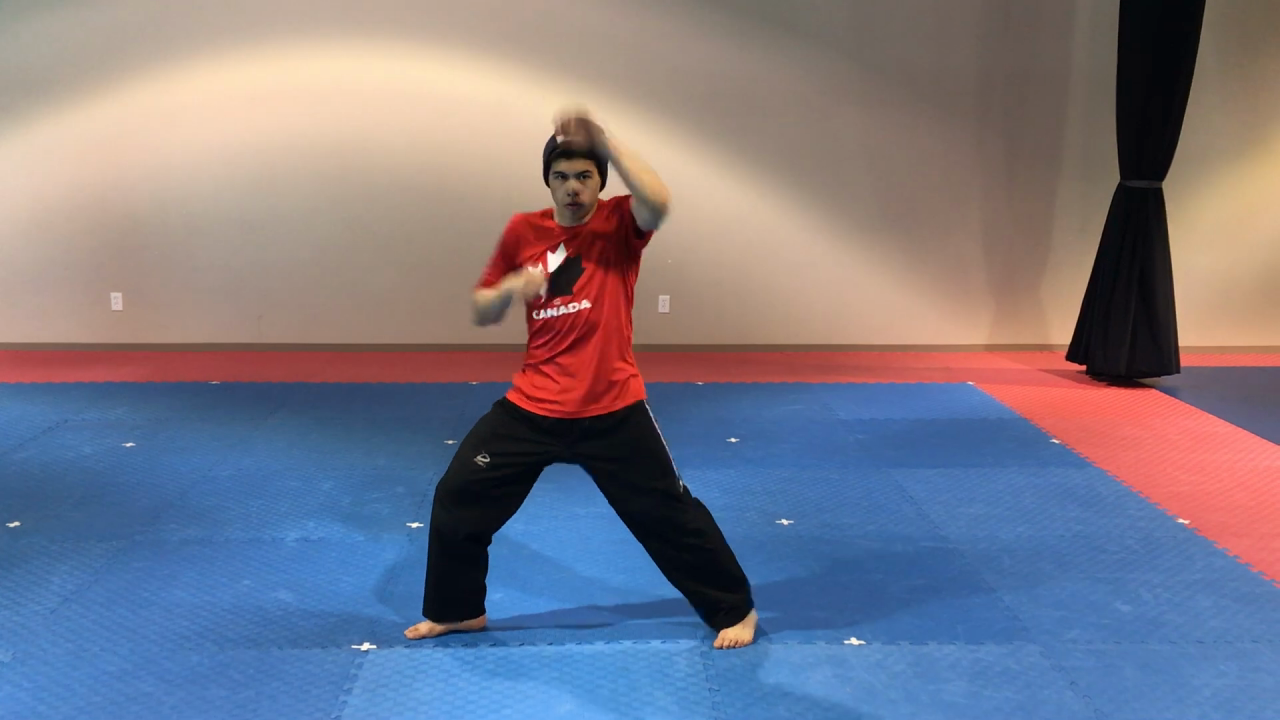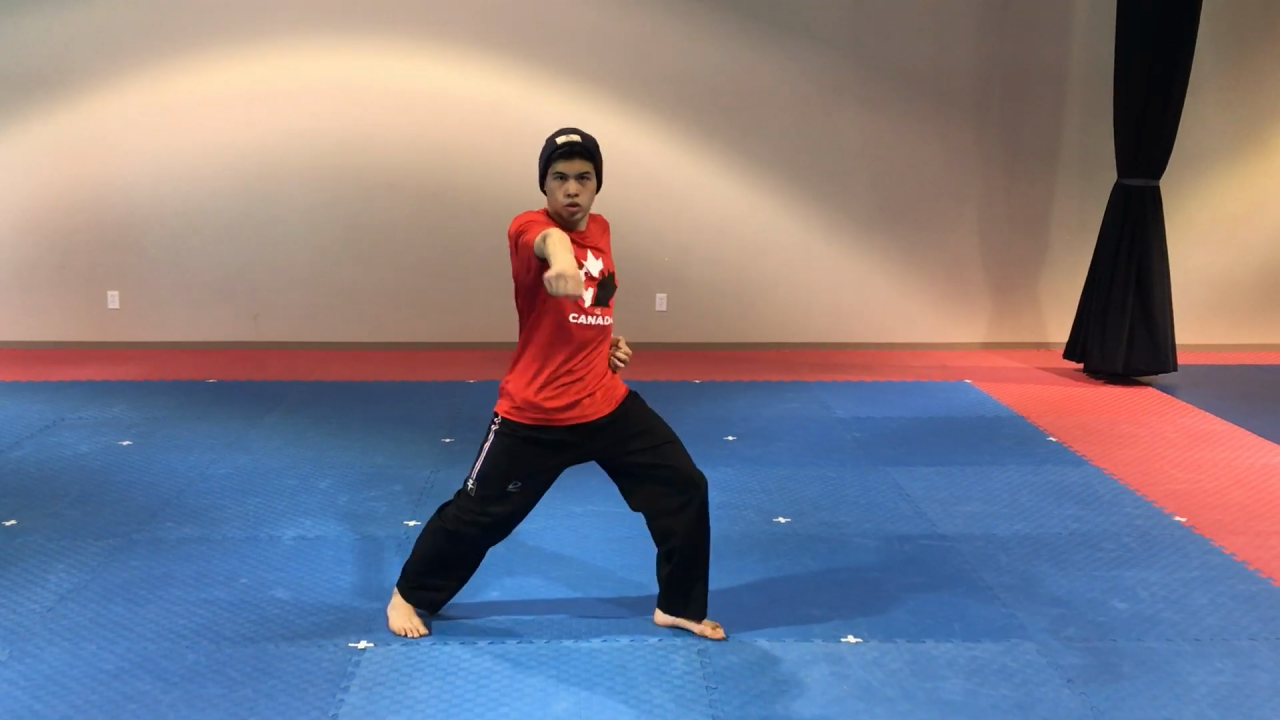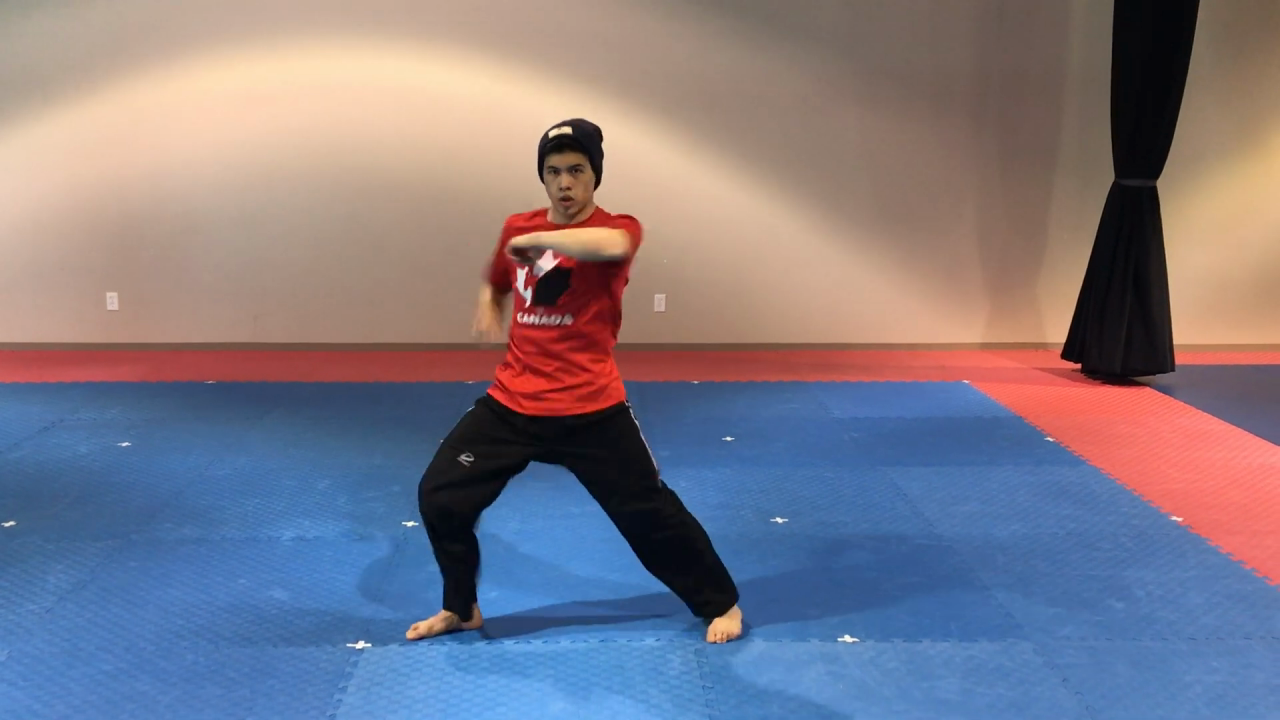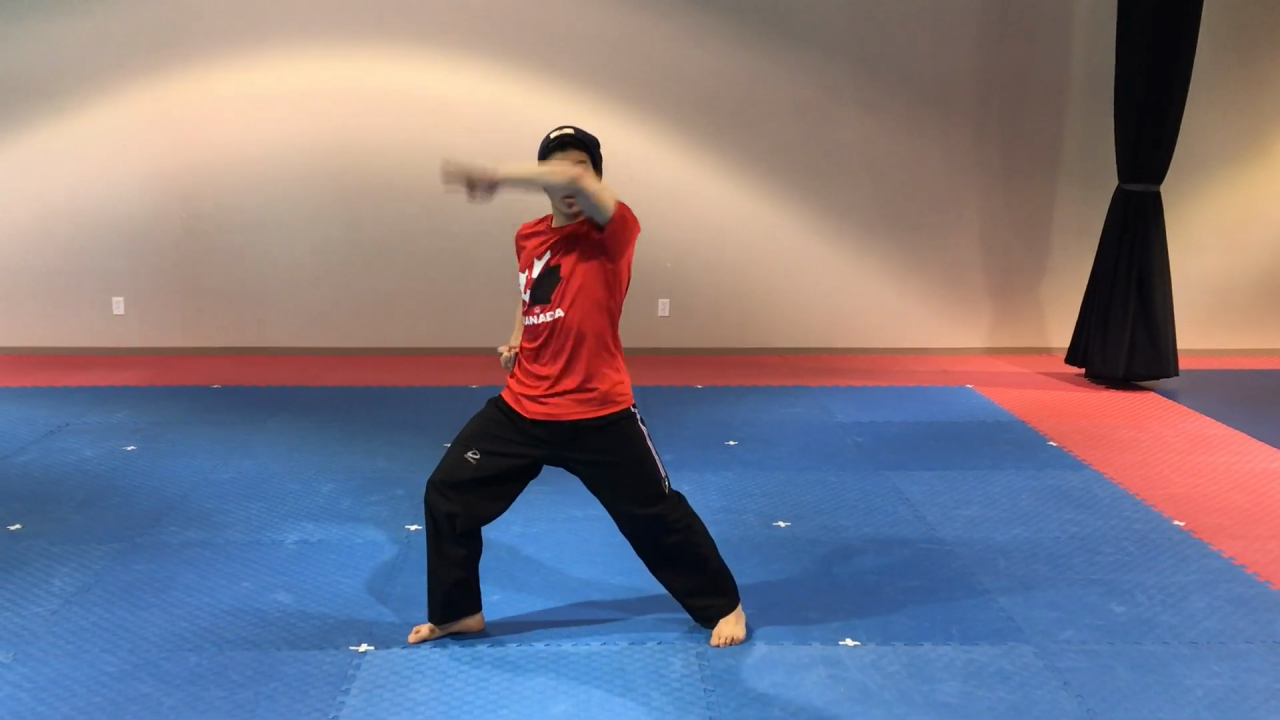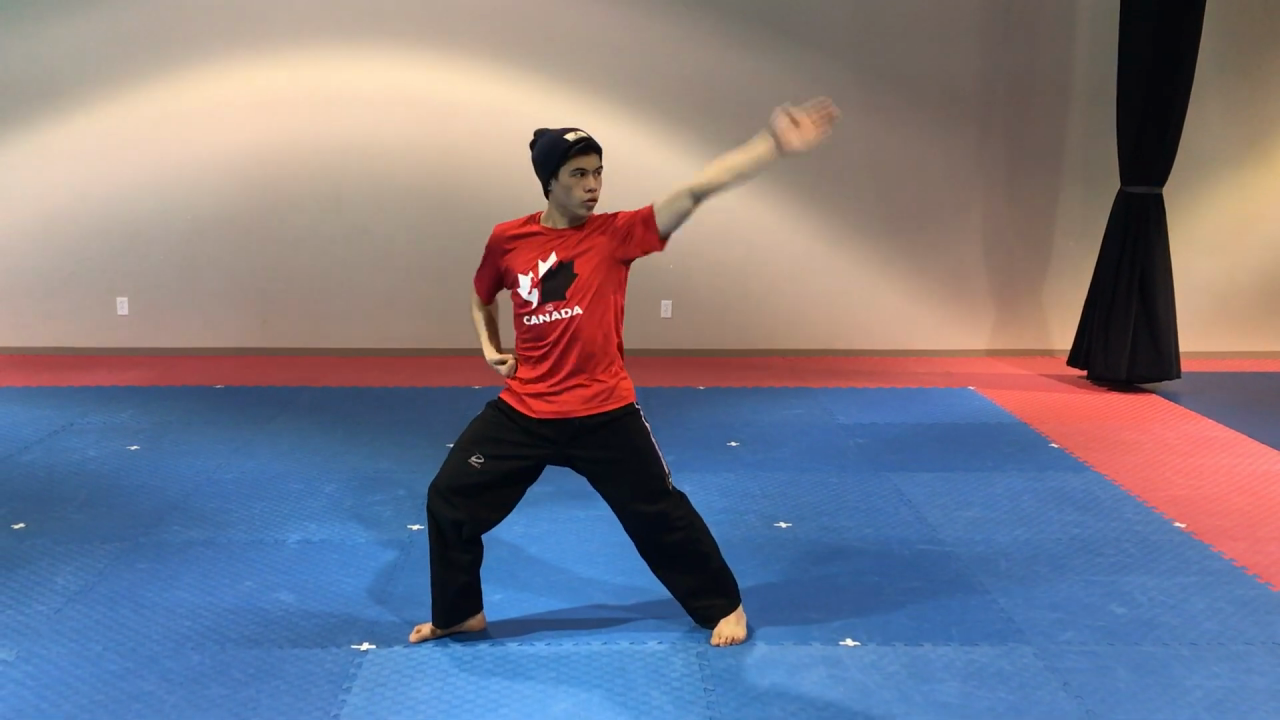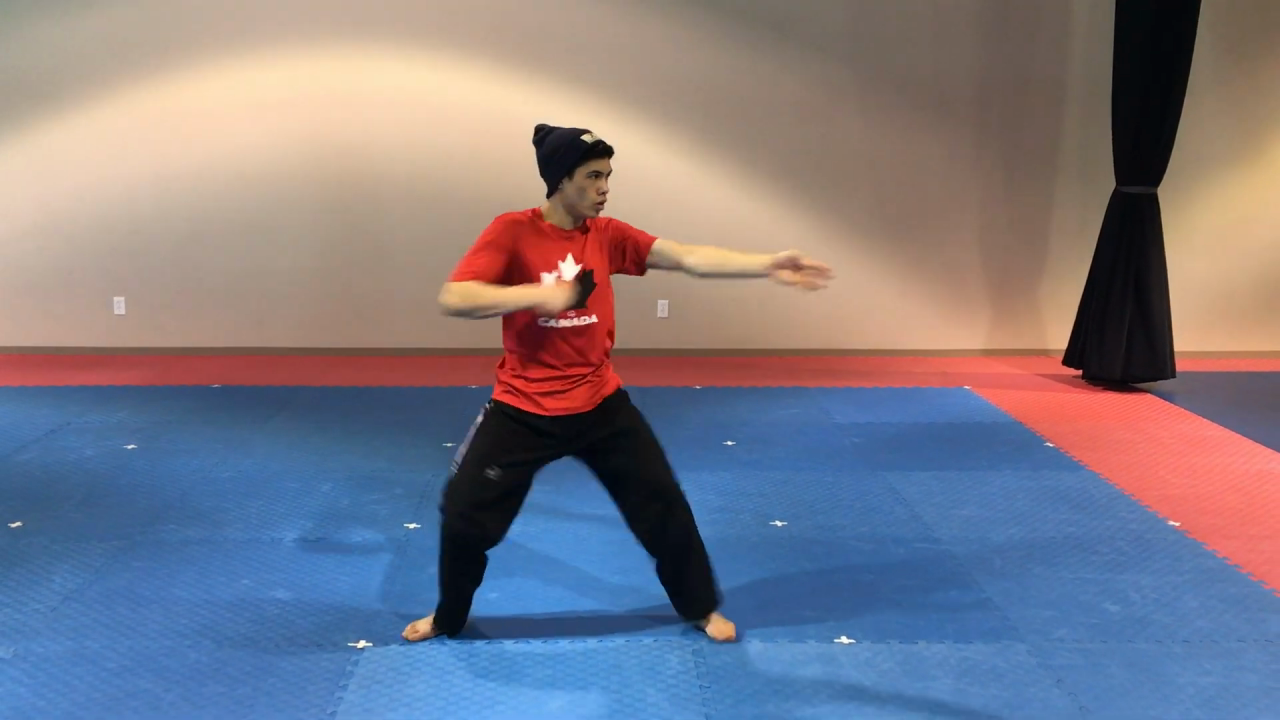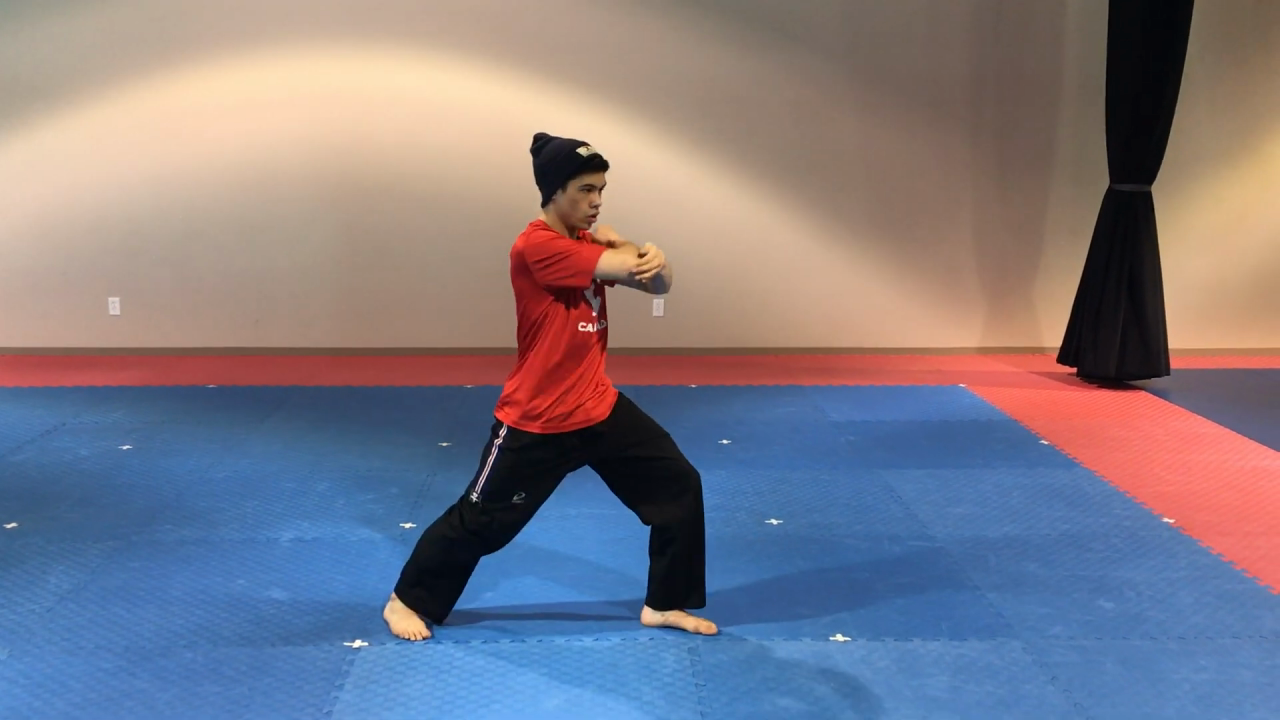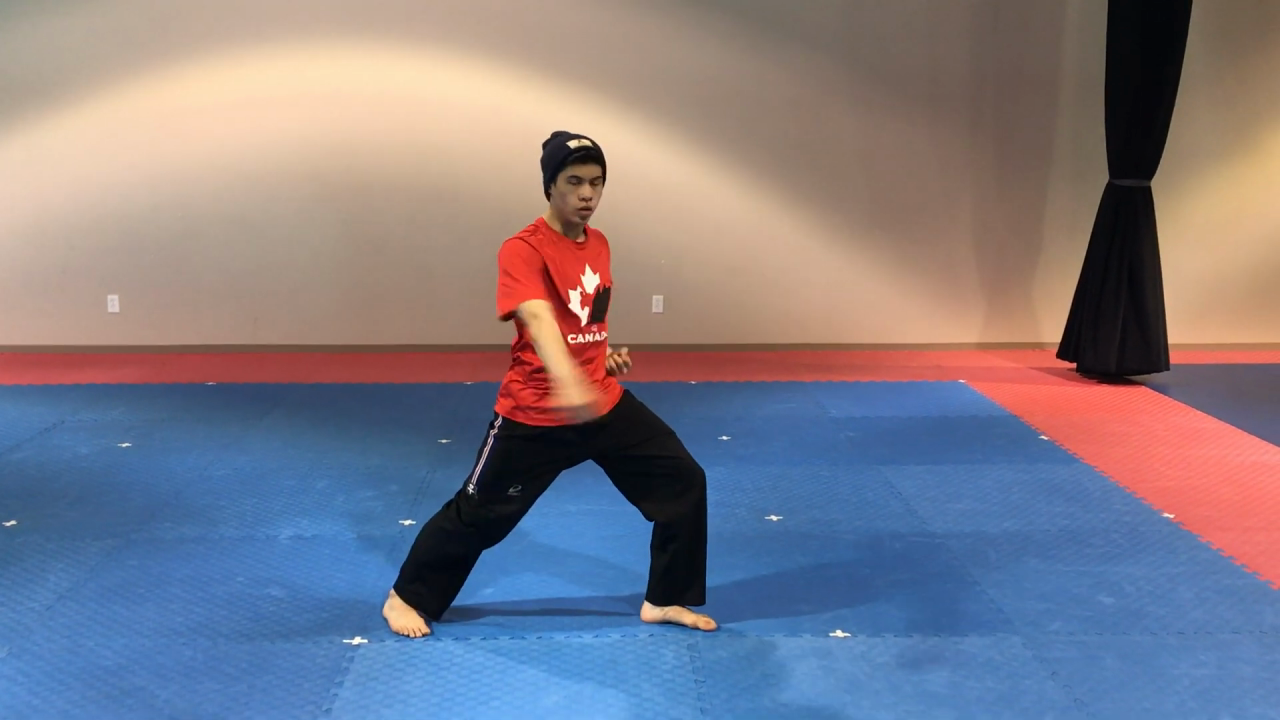
dt=0.4s
person 1, frame 1
left shoulder: (621, 224)
right shoulder: (523, 230)
left elbow: (659, 200)
right elbow: (482, 310)
left wrist: (597, 136)
right wrist: (511, 287)
left hip: (612, 409)
right hip: (531, 407)
left knee: (668, 512)
right knee: (457, 494)
left ankle: (736, 610)
right ankle: (455, 610)
person 1, frame 2
left shoulder: (601, 229)
right shoulder: (528, 226)
right elbow: (553, 241)
left wrist: (615, 341)
right wrist: (562, 263)
left hip: (609, 404)
right hip: (534, 416)
left knee: (685, 488)
right knee: (478, 512)
left ankle: (679, 605)
right ankle: (408, 594)
person 1, frame 3
left shoulder: (618, 227)
right shoulder: (518, 226)
left elbow: (607, 246)
right elbow: (492, 283)
left wrist: (527, 242)
right wrist: (487, 312)
left hip: (593, 410)
right hip: (511, 404)
left knee: (649, 510)
right knee: (439, 493)
left ankle: (720, 603)
right ankle: (460, 608)
person 1, frame 4
left shoulder: (616, 226)
right shoulder: (528, 235)
left elbow: (574, 182)
left wrist: (494, 176)
right wrist: (516, 341)
left hip: (599, 414)
right hip: (521, 408)
left knee: (655, 514)
right knee: (447, 493)
left ankle: (723, 606)
right ankle: (457, 611)
person 1, frame 5
left shoulder: (615, 233)
right shoulder: (507, 238)
left elbow: (695, 191)
right elbow: (481, 294)
left wrist: (775, 143)
right wrist: (490, 346)
left hip: (605, 412)
right hip: (523, 411)
left knee: (662, 513)
right knee: (448, 498)
left ankle: (723, 606)
right ankle: (456, 613)
person 1, frame 6
left shoulder: (608, 235)
right shoulder: (509, 231)
left elbow: (687, 258)
right elbow: (455, 298)
left wrist: (768, 265)
right wrist: (536, 296)
left hip: (598, 403)
right hip: (523, 407)
left knee: (661, 499)
right knee: (466, 507)
left ankle: (702, 606)
right ankle: (449, 616)
person 1, frame 7
left shoulder: (586, 240)
right shoulder: (536, 247)
left elbow: (660, 283)
right elbow: (625, 267)
left wrist: (654, 258)
right wrist: (633, 251)
left hip: (599, 408)
right hip: (536, 422)
left knee: (680, 486)
right knee: (480, 519)
left ankle: (666, 603)
right ankle: (406, 599)
person 1, frame 8
left shoulder: (598, 243)
right shoulder: (522, 248)
right elbow: (538, 319)
left wrist: (610, 353)
right wrist: (566, 382)
left hip: (606, 402)
right hip: (536, 415)
left knee: (684, 482)
right knee: (477, 513)
left ankle: (667, 599)
right ankle: (406, 596)
